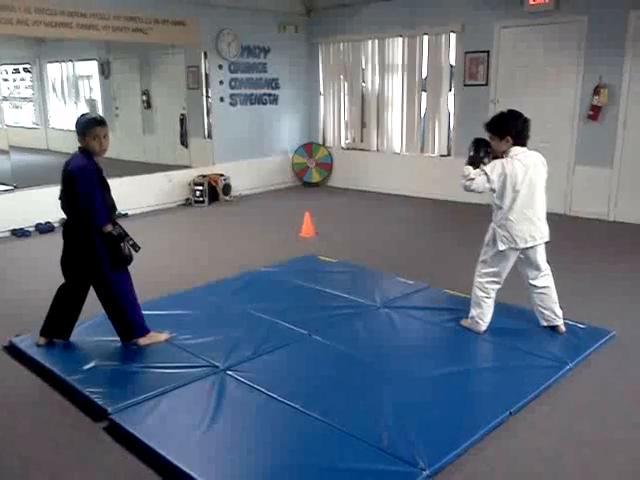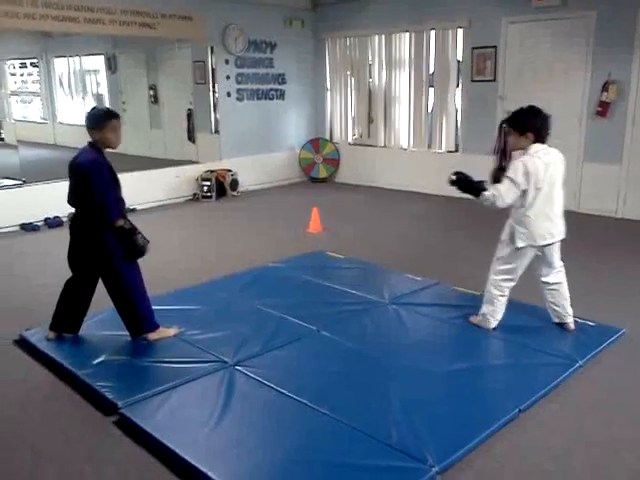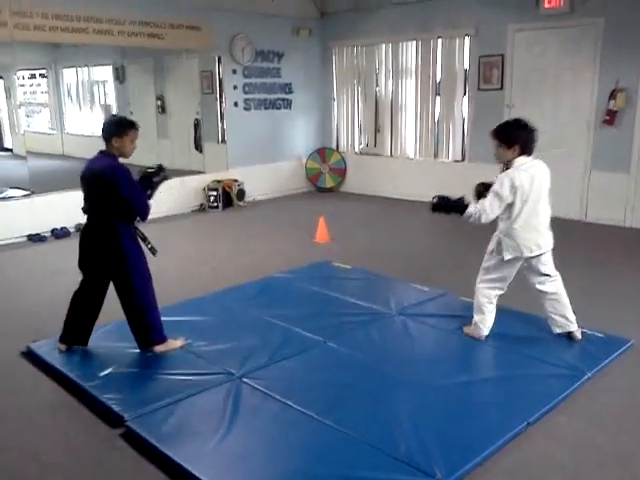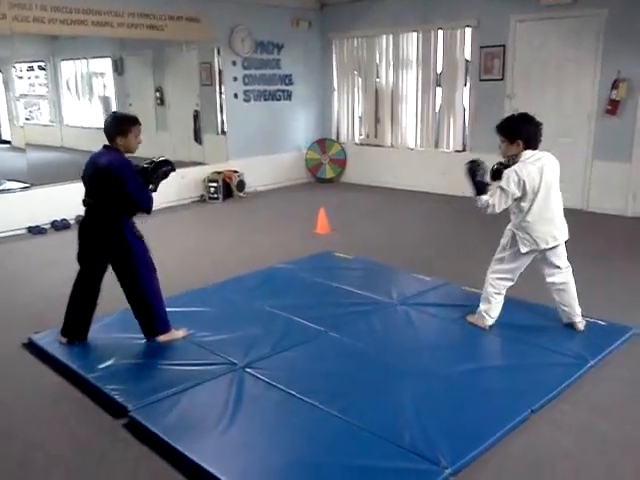
dt=0.5s
person 1, frame 1
left shoulder: (75, 163)
right shoulder: (85, 168)
right elbow: (94, 211)
right wrist: (112, 234)
left hip: (76, 234)
right hip: (91, 238)
left knee: (75, 284)
right knee: (116, 283)
left ankle: (50, 333)
right ankle: (138, 333)
person 1, frame 2
left shoulder: (82, 157)
right shoulder: (96, 163)
right elbow: (107, 206)
right wrist: (123, 227)
left hip: (83, 228)
right hip: (100, 232)
left knee: (82, 278)
right knee: (126, 277)
left ankle: (59, 327)
right ankle: (148, 328)
person 1, frame 3
left shoulder: (92, 165)
right shoulder: (117, 170)
right elbow: (140, 209)
left wrist: (139, 186)
right wrist: (147, 188)
left hip: (94, 235)
right hip: (116, 239)
left knee: (91, 287)
right knee: (138, 287)
left ankle: (69, 339)
right ankle: (155, 340)
person 1, frame 4
left shoulder: (95, 160)
right shoulder: (121, 165)
right elbow: (144, 204)
left wrist: (141, 179)
right wrist: (151, 183)
left hip: (92, 227)
right hip: (115, 230)
left knee: (87, 279)
right knee: (141, 277)
left ankle: (70, 332)
right ankle: (160, 330)
person 2, frame 1
left shoulder: (501, 166)
right shoulder: (539, 160)
left elbow: (471, 183)
left wrist: (473, 163)
left hip: (507, 233)
right hip: (535, 231)
left knee: (487, 277)
right knee: (540, 276)
left ankle: (477, 321)
right ankle: (555, 321)
person 2, frame 2
left shoulder: (523, 164)
right shoulder: (557, 157)
left elbow: (500, 199)
left wrist: (473, 187)
right wrist: (508, 177)
left hip: (524, 231)
right hip: (551, 229)
left knee: (502, 275)
right knee: (553, 274)
left ankle: (488, 318)
right ankle: (565, 318)
person 2, frame 3
left shoulder: (508, 178)
right shoulder: (542, 169)
left elbow: (484, 213)
left wrist: (454, 206)
right wrist: (493, 192)
left hip: (512, 243)
right hip: (539, 240)
left knee: (488, 283)
right knee: (550, 283)
left ankle: (479, 328)
right ankle: (570, 327)
person 2, frame 4
left shoulder: (515, 173)
right shoulder: (551, 160)
left elbow: (492, 205)
left wrist: (479, 182)
left hip: (525, 235)
right hip: (553, 231)
left knee: (499, 274)
right knee: (560, 275)
left ankle: (484, 316)
right ankle: (575, 318)
